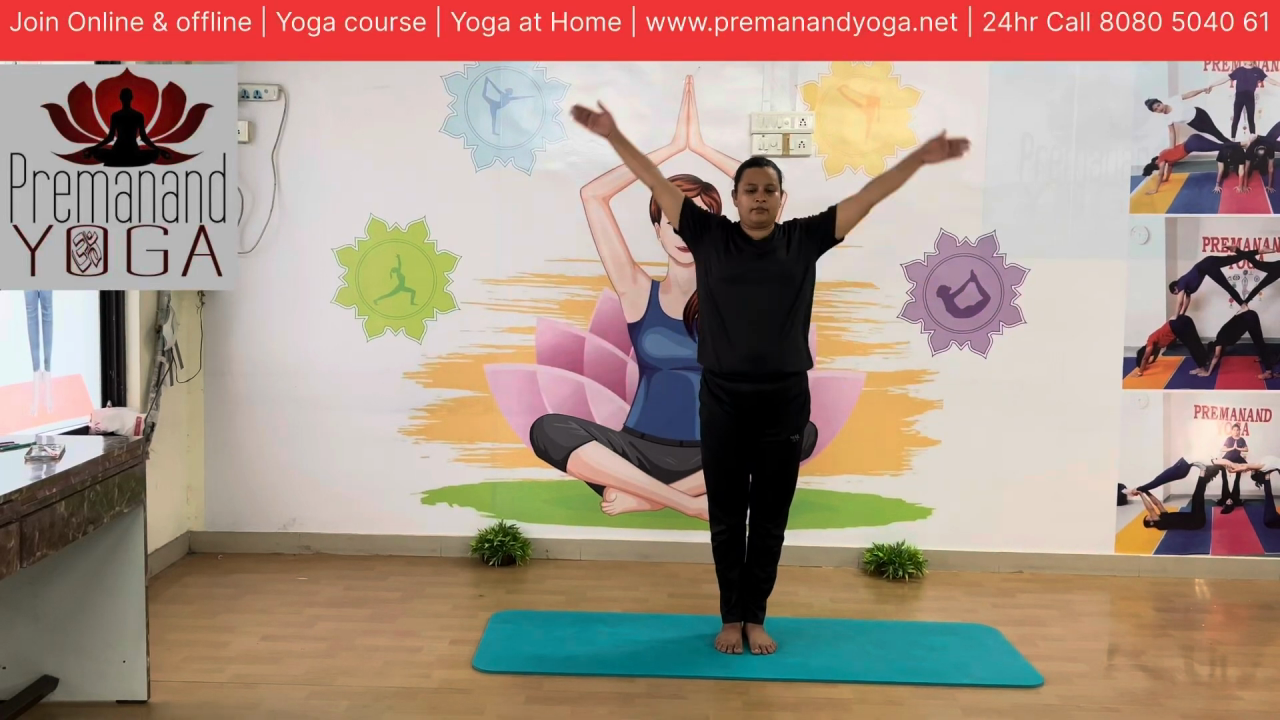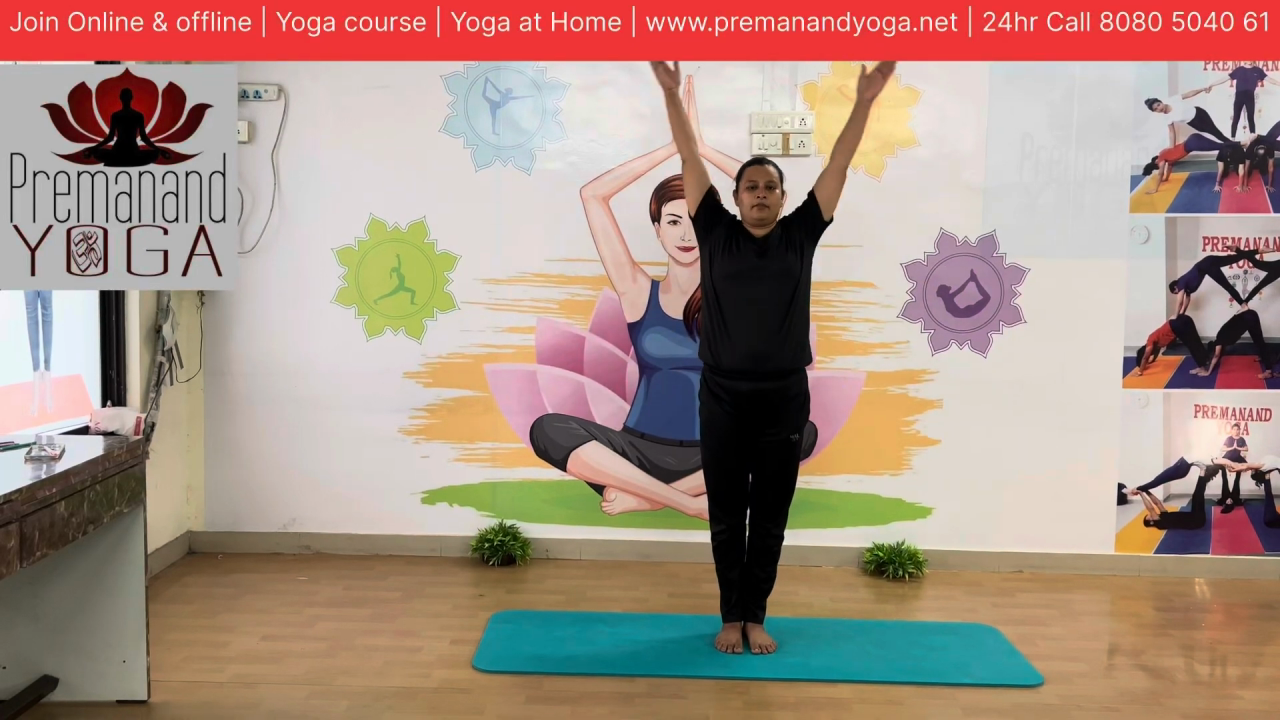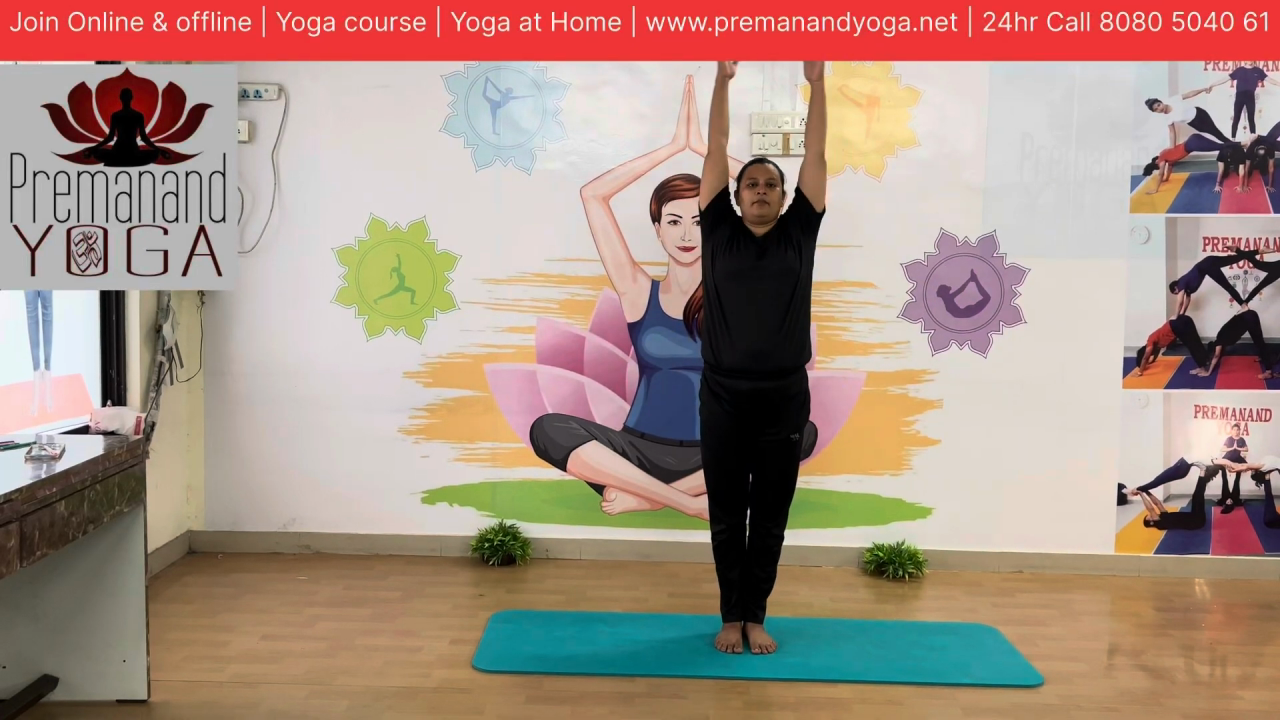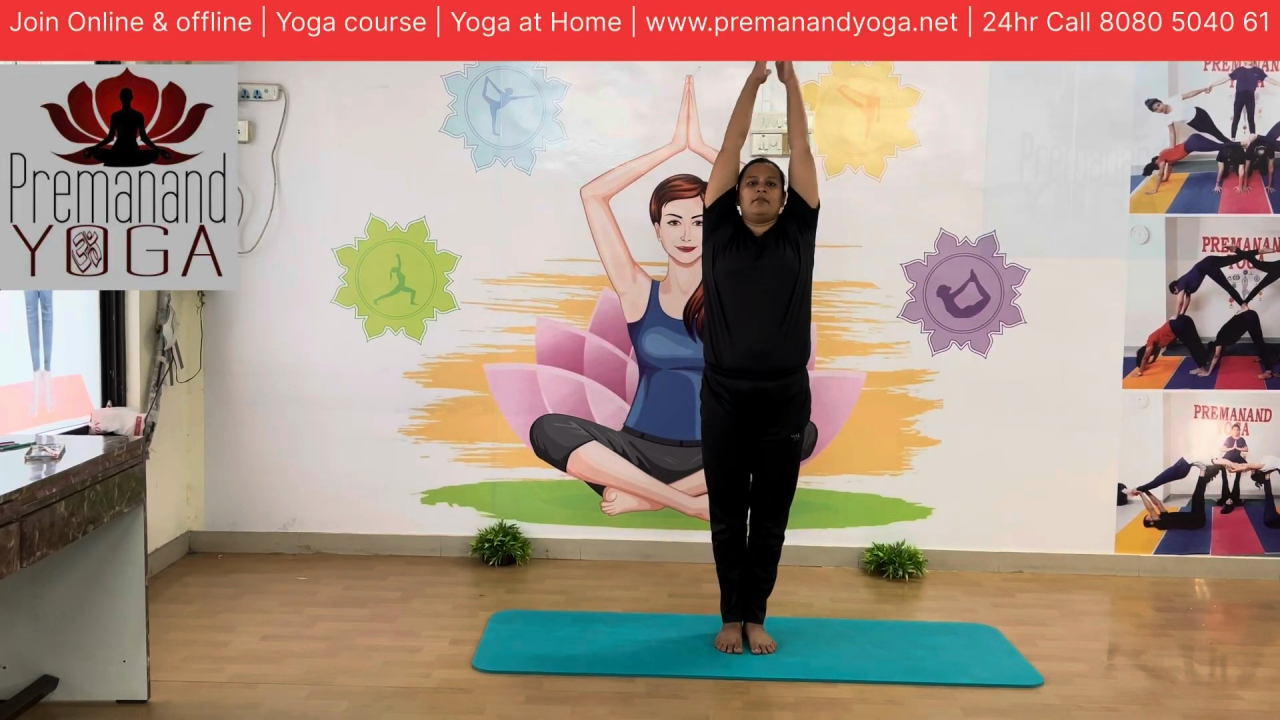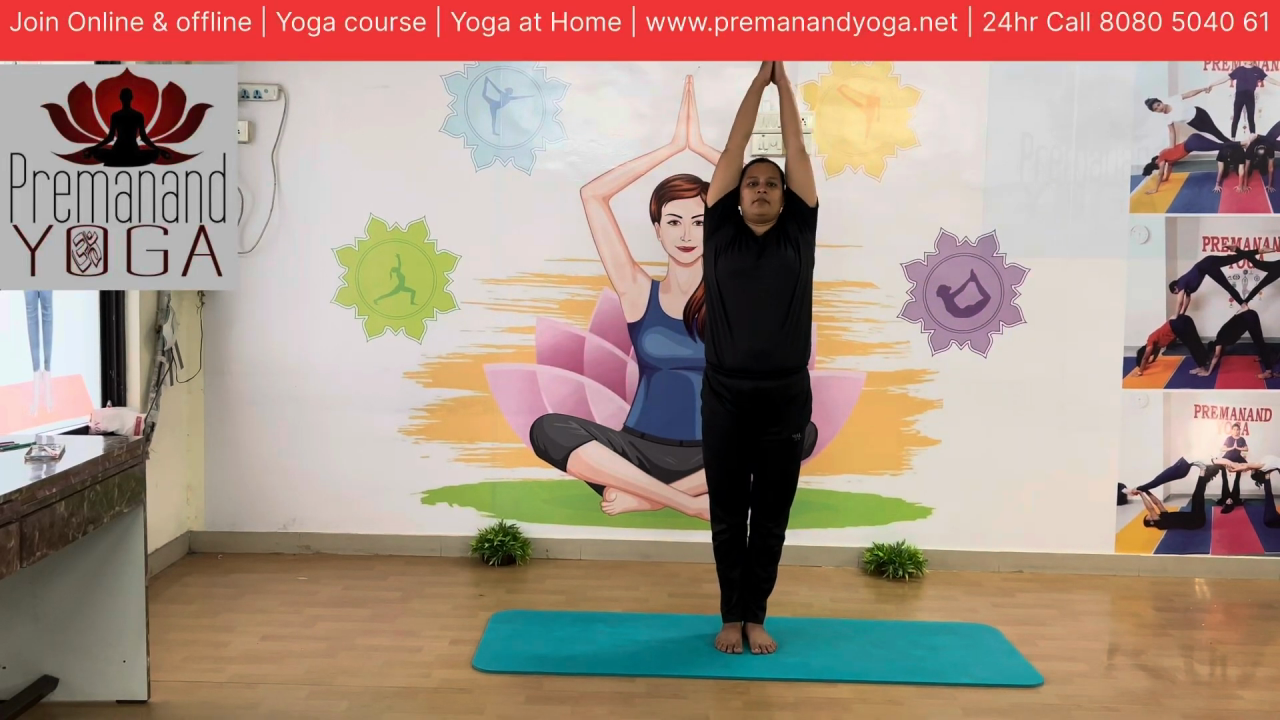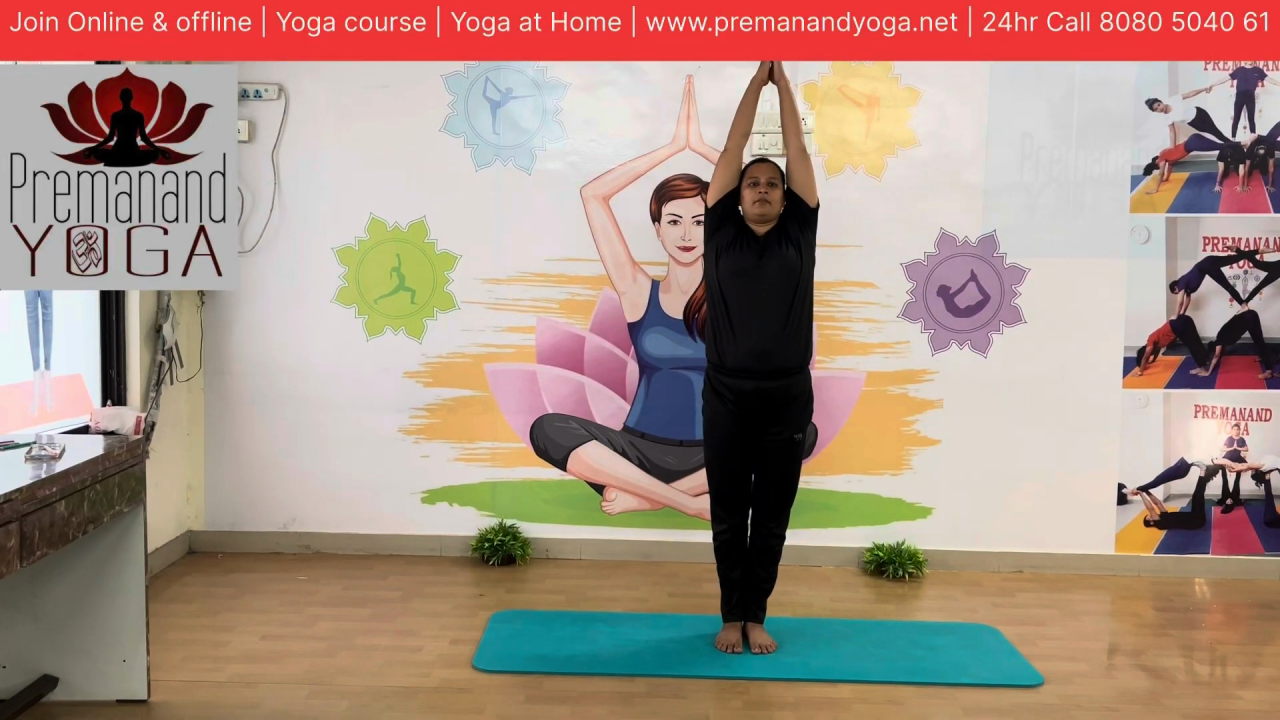
dt=0.2s
person 1, frame 1
left shoulder: (805, 240)
right shoulder: (710, 238)
left elbow: (865, 198)
right elbow: (660, 184)
left wrist: (920, 158)
right wrist: (613, 137)
left hip: (785, 398)
right hip: (723, 398)
left knee: (770, 517)
right knee: (726, 516)
left ankle: (755, 615)
right ankle: (730, 615)
person 1, frame 2
left shoulder: (800, 235)
right shoulder: (715, 233)
left elbow: (837, 166)
right elbow: (690, 161)
left wrist: (865, 101)
right wrist: (671, 95)
left hip: (784, 398)
right hip: (723, 397)
left knee: (770, 515)
right knee: (726, 514)
left ankle: (755, 615)
right ankle: (730, 615)
person 1, frame 3
left shoulder: (799, 233)
right shoulder: (719, 231)
left elbow: (815, 156)
right elbow: (715, 151)
left wrist: (817, 85)
right wrist: (721, 80)
left hip: (784, 397)
right hip: (723, 396)
left knee: (770, 516)
right knee: (726, 515)
left ankle: (755, 615)
right ankle: (730, 615)
person 1, frame 4
left shoulder: (799, 232)
right shoulder: (719, 230)
left elbow: (802, 151)
right elbow: (729, 149)
left wrist: (791, 80)
right wrist: (752, 81)
left hip: (784, 396)
right hip: (724, 395)
left knee: (771, 516)
right knee: (727, 514)
left ankle: (756, 615)
right ankle: (730, 615)
person 1, frame 5
left shoulder: (799, 231)
right shoulder: (721, 231)
left elbow: (798, 151)
right elbow: (733, 150)
left wrist: (784, 82)
right wrist: (757, 82)
left hip: (785, 396)
right hip: (725, 395)
left knee: (771, 516)
right knee: (728, 514)
left ankle: (756, 614)
right ankle: (731, 615)
person 1, frame 6
left shoulder: (800, 232)
right shoulder: (721, 231)
left elbow: (798, 151)
right elbow: (731, 150)
left wrist: (783, 83)
right wrist: (755, 82)
left hip: (787, 396)
right hip: (727, 395)
left knee: (771, 515)
right knee: (728, 513)
left ankle: (756, 614)
right ankle: (731, 615)
person 2, frame 1
right shoulder: (638, 292)
right elbow: (592, 196)
left wrist: (699, 146)
right wrist: (672, 147)
right hip: (642, 452)
left knee: (800, 433)
right knee: (548, 430)
left ankle: (646, 496)
right ankle: (694, 503)
person 2, frame 2
right shoulder: (638, 291)
right elbow: (592, 195)
left wrist: (701, 146)
right wrist: (673, 146)
right hip: (641, 452)
left knee: (801, 432)
right knee: (547, 431)
left ankle: (644, 496)
right ankle: (694, 503)
person 2, frame 3
right shoulder: (638, 291)
right elbow: (592, 195)
left wrist: (700, 144)
right wrist: (673, 146)
right hip: (642, 452)
left knee: (800, 433)
right knee: (548, 430)
left ankle: (646, 496)
right ankle: (694, 502)
person 2, frame 4
right shoulder: (638, 291)
right elbow: (592, 194)
left wrist: (699, 145)
right wrist: (673, 146)
right hip: (642, 452)
left knee: (801, 432)
right knee: (548, 430)
left ankle: (645, 497)
right ankle: (694, 504)
person 2, frame 5
right shoulder: (637, 290)
right elbow: (592, 195)
left wrist: (699, 145)
right wrist: (673, 145)
left hip: (712, 458)
right hip: (641, 452)
left knee: (800, 432)
right knee: (547, 430)
left ankle: (645, 496)
right ankle: (693, 503)
person 2, frame 6
right shoulder: (638, 291)
right elbow: (592, 195)
left wrist: (700, 145)
right wrist: (673, 146)
left hip: (712, 457)
right hip: (641, 452)
left knee: (800, 431)
right knee: (548, 430)
left ankle: (646, 497)
right ankle: (694, 503)
